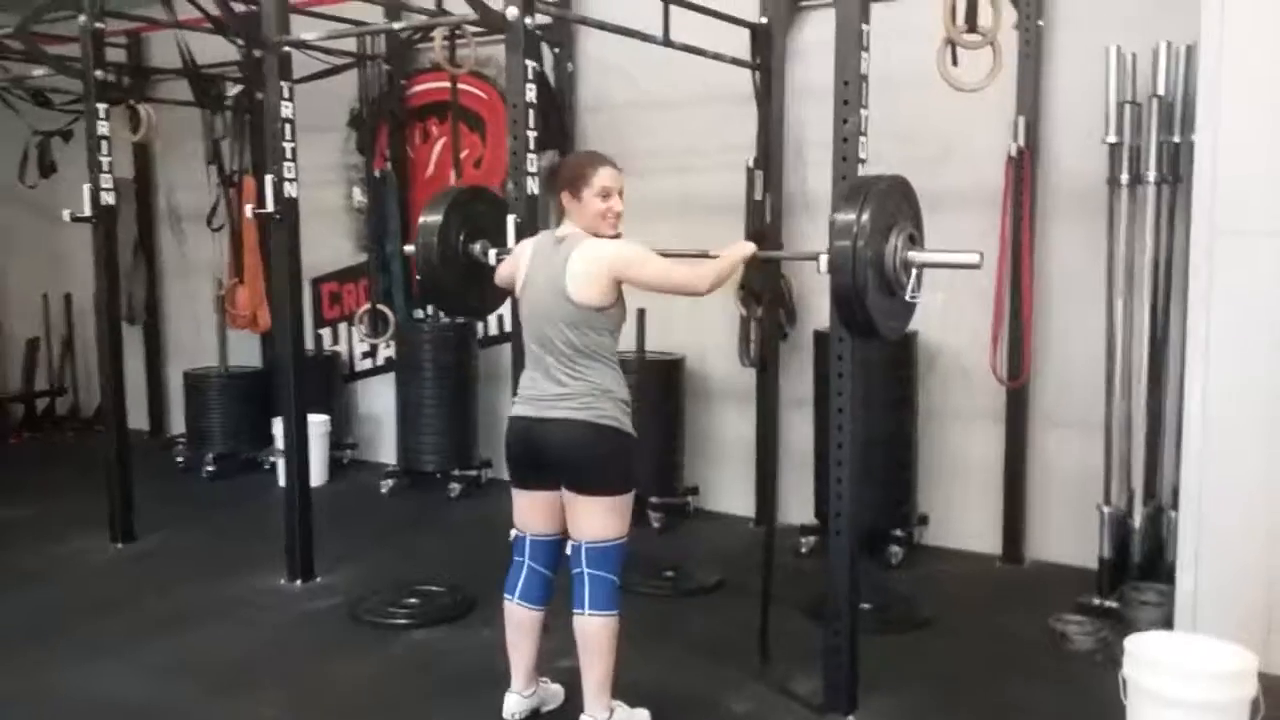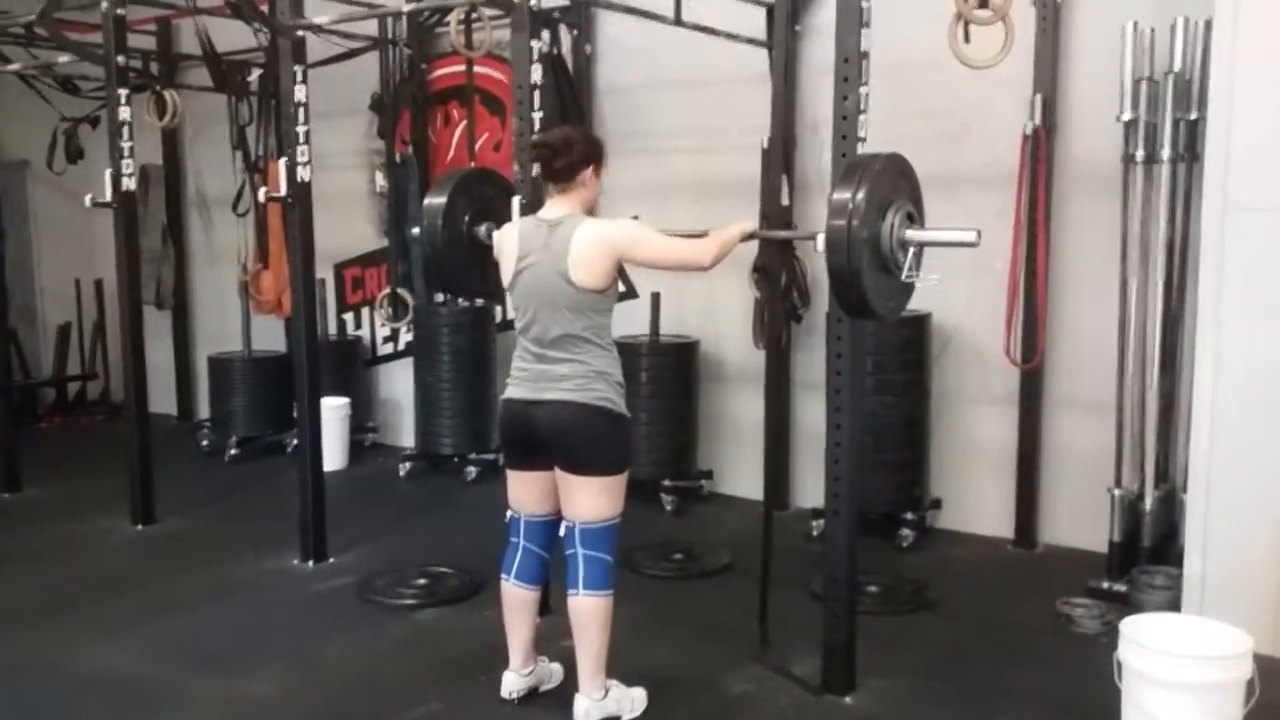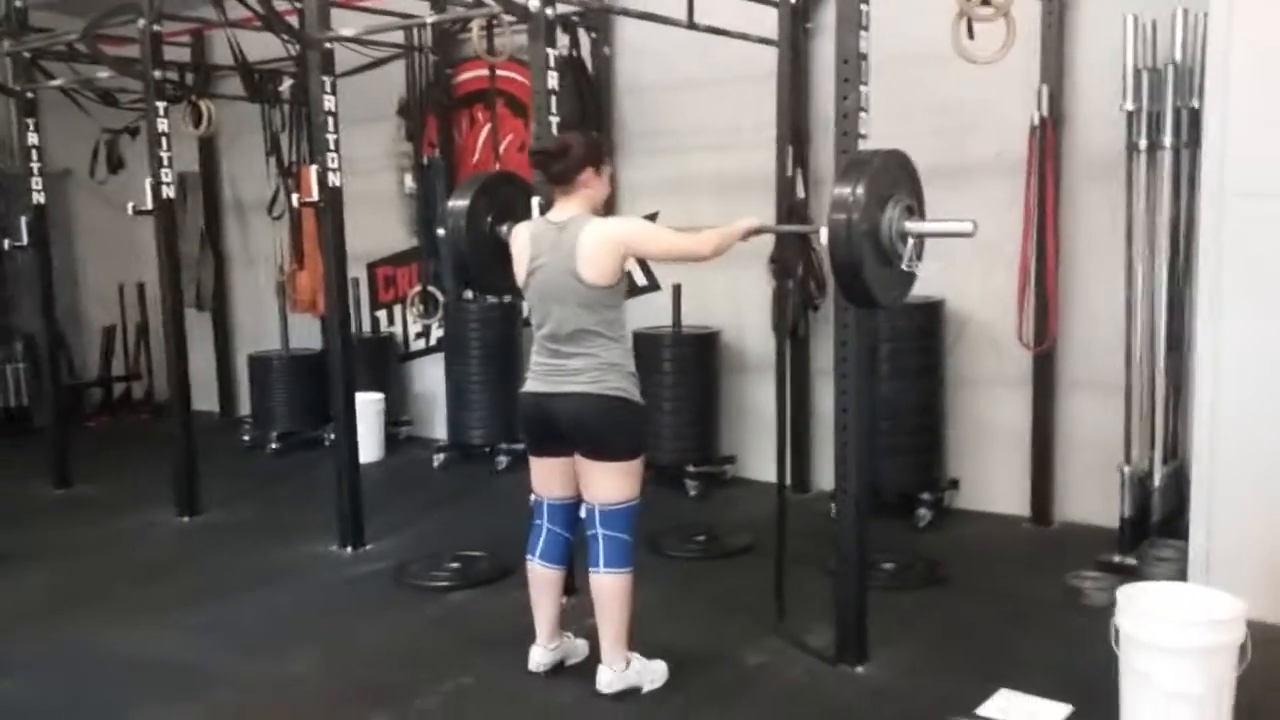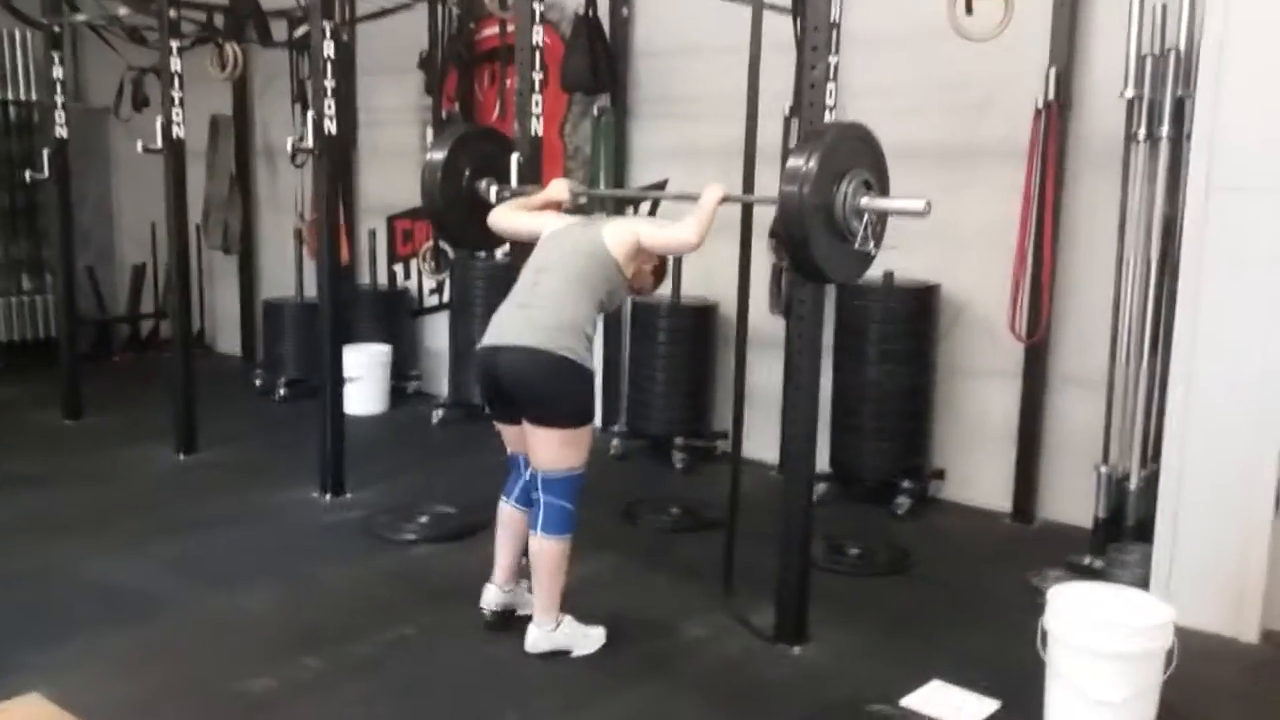
dt=1s
person 1, frame 1
left shoulder: (532, 250)
right shoulder: (609, 256)
left elbow: (501, 276)
right elbow: (699, 281)
right wrist: (739, 253)
left hip: (528, 426)
right hip: (590, 432)
left knee: (532, 559)
right knee: (597, 572)
person 1, frame 2
left shoulder: (510, 236)
right shoulder: (604, 237)
right elbow: (700, 255)
right wrist: (738, 230)
left hip: (521, 408)
right hip: (586, 414)
left knee: (527, 540)
right knee: (590, 552)
left ankle: (520, 670)
person 1, frame 3
left shoulder: (522, 237)
right shoulder: (611, 234)
right elbow: (701, 247)
right wrist: (743, 226)
left hip: (541, 400)
right hip: (603, 404)
left knee: (550, 522)
right knee: (610, 532)
left ankle: (546, 645)
right ankle: (616, 666)
person 1, frame 4
left shoulder: (563, 223)
right shoulder: (635, 233)
left elbow: (497, 218)
right elbow: (687, 238)
left wrist: (547, 196)
right wrist: (709, 201)
left hip: (494, 350)
right hip: (550, 360)
left knee: (525, 474)
right knee: (556, 493)
left ankle: (500, 588)
right ankle: (547, 625)
